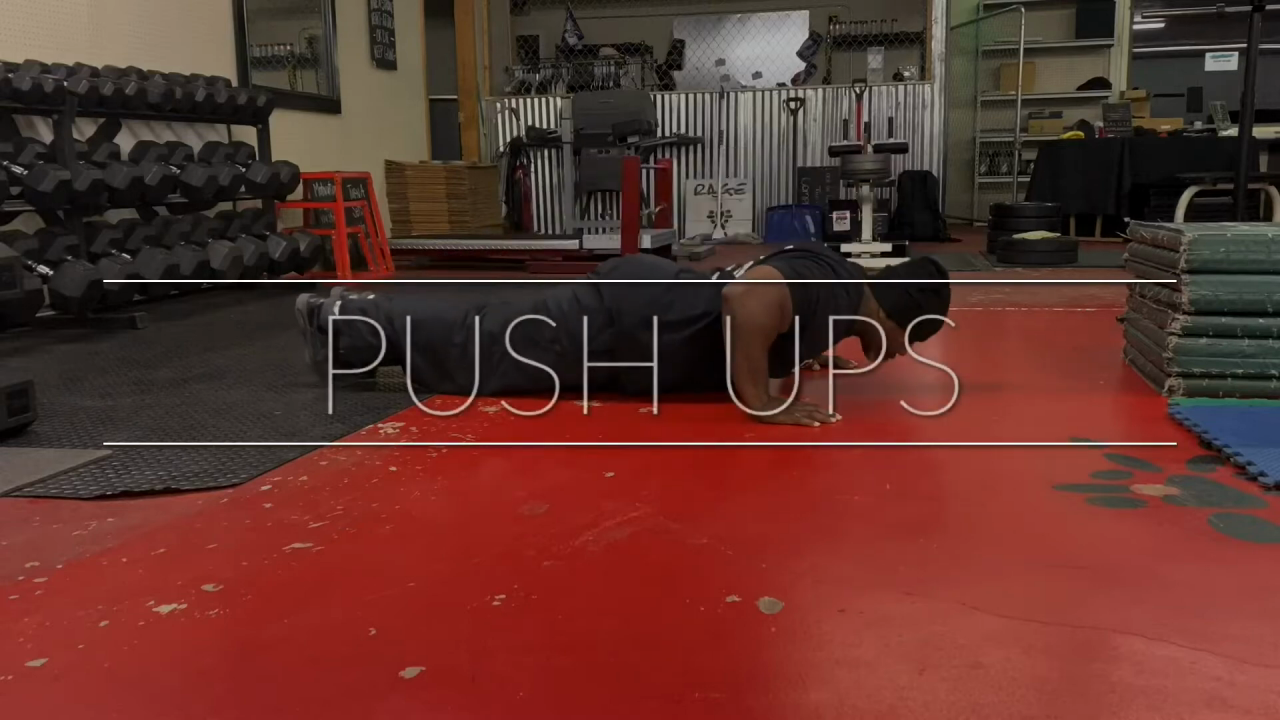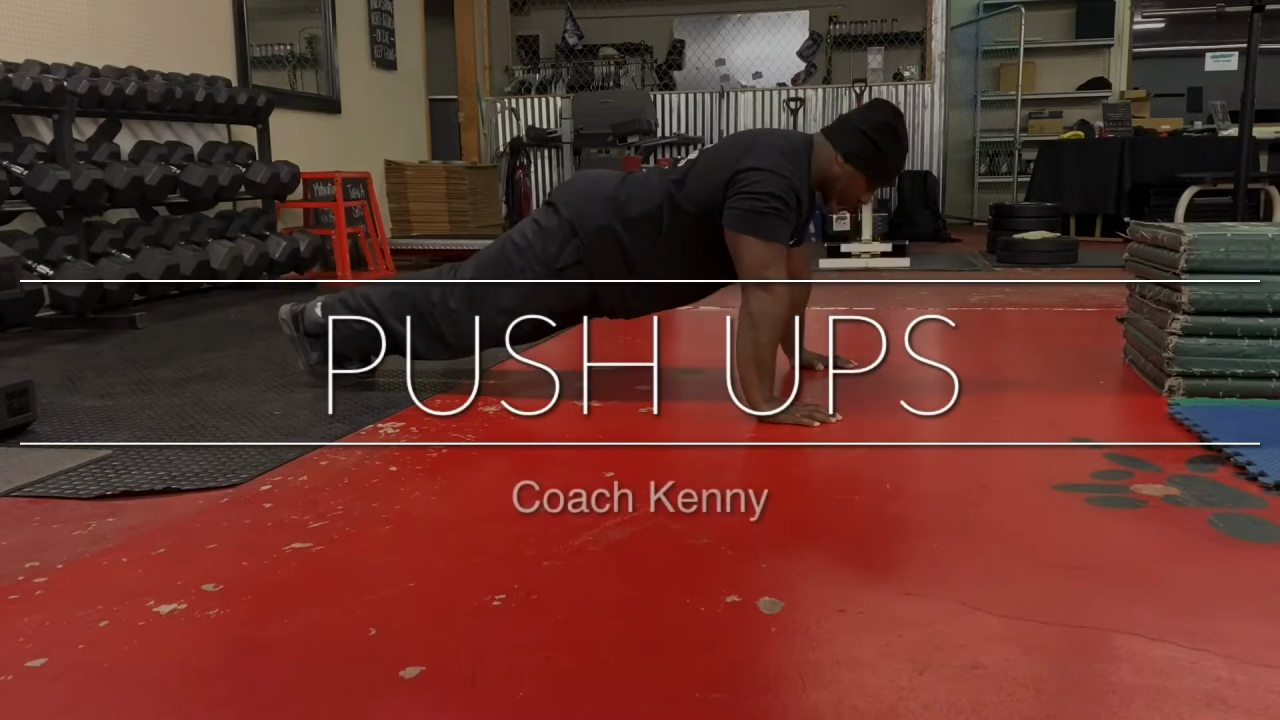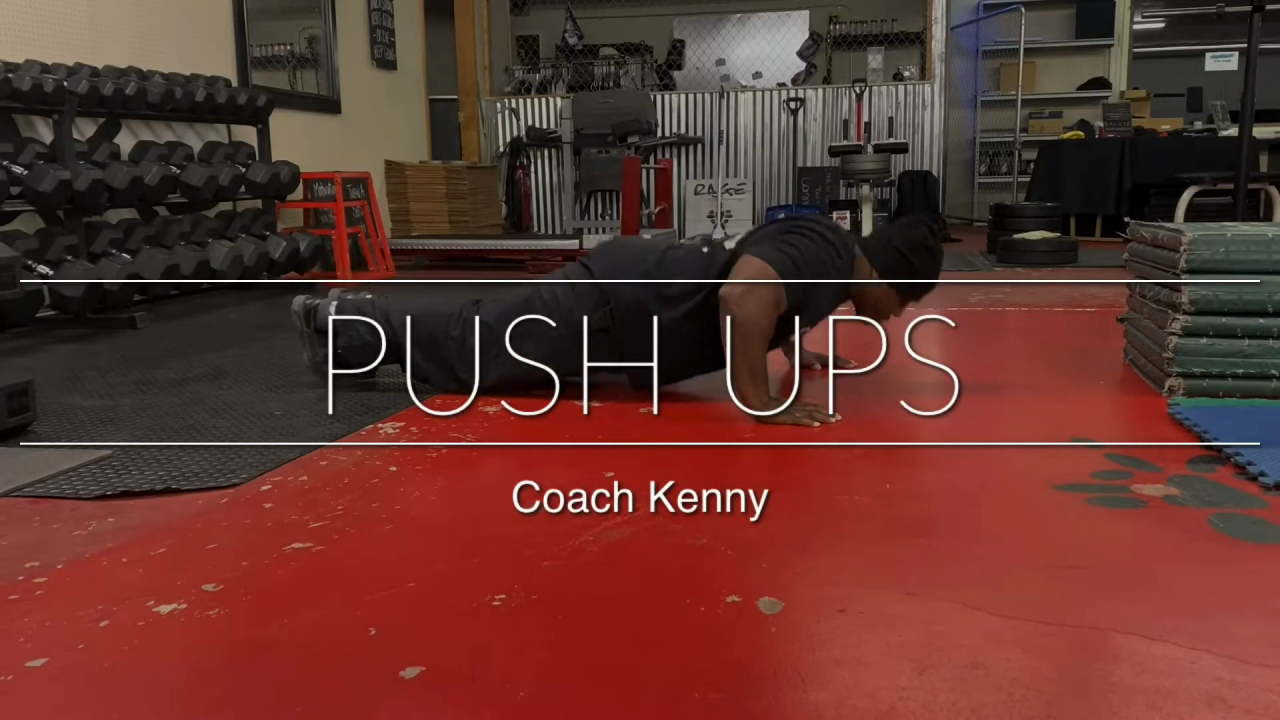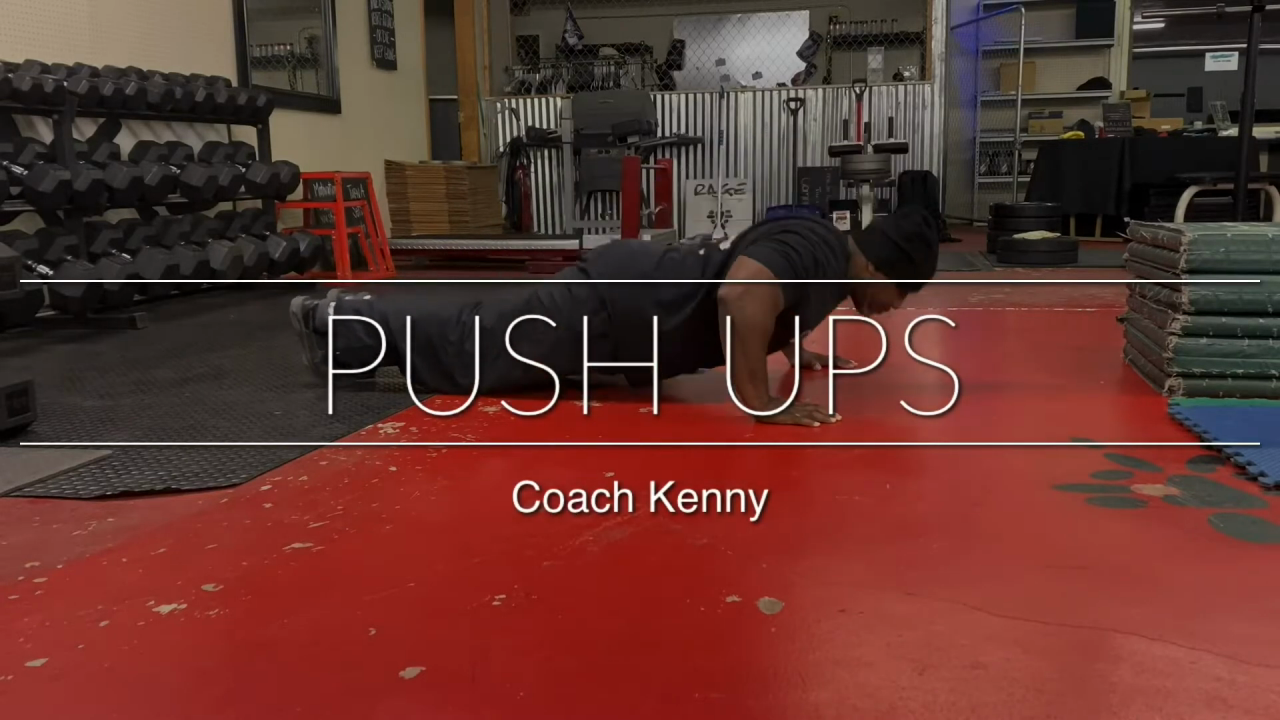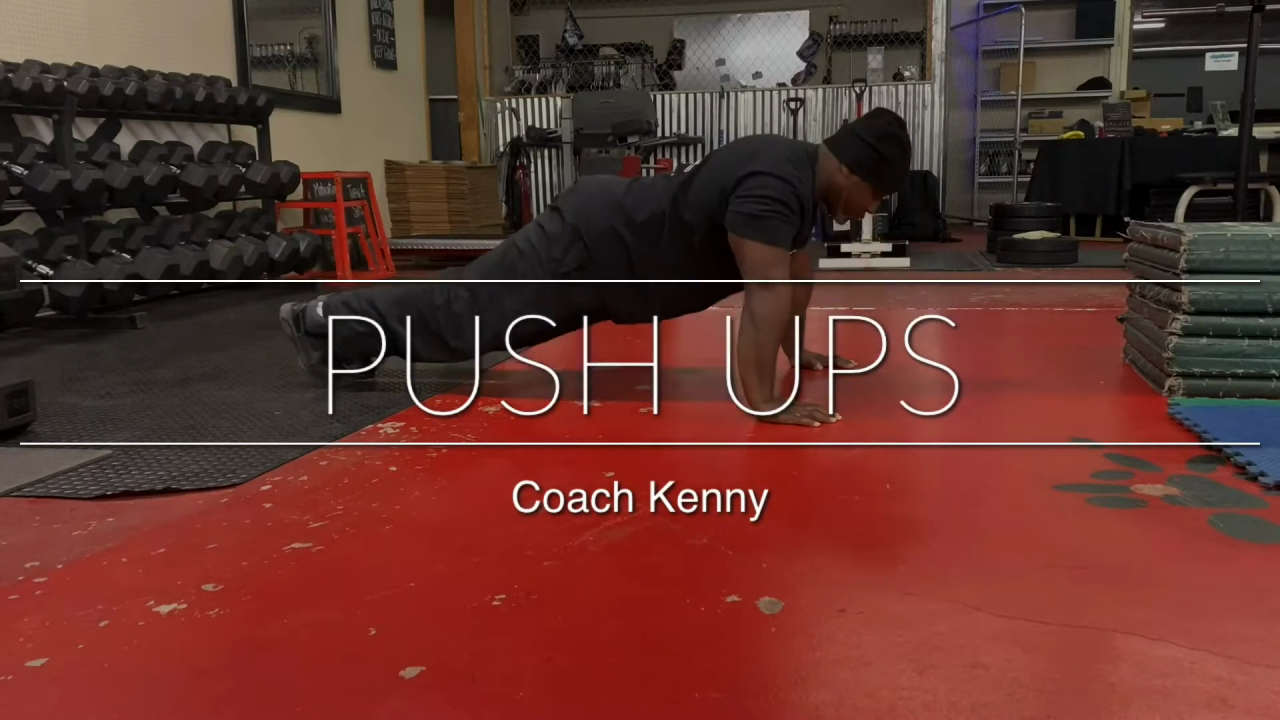
dt=1s
person 1, frame 1
left shoulder: (837, 280)
right shoulder: (835, 294)
right elbow: (743, 297)
left wrist: (798, 353)
right wrist: (759, 399)
left hip: (639, 299)
right hip: (616, 325)
left knee: (490, 327)
right knee: (473, 348)
left ankle: (360, 315)
right ankle: (339, 319)
person 1, frame 2
left shoulder: (797, 170)
right shoulder: (773, 174)
left elbow: (793, 273)
right elbow: (764, 290)
left wrist: (794, 352)
right wrist: (761, 401)
left hip: (605, 240)
right hip: (585, 240)
left knee: (466, 303)
right knee: (456, 311)
left ankle: (336, 325)
right ankle: (322, 324)
person 1, frame 3
left shoulder: (832, 253)
right shoulder: (822, 260)
right elbow: (742, 293)
left wrist: (793, 348)
right wrist: (758, 399)
left hip: (636, 286)
right hip: (615, 306)
left knee: (491, 328)
right knee: (474, 342)
left ankle: (357, 311)
right ankle: (337, 319)
person 1, frame 4
left shoulder: (827, 252)
right shoulder: (813, 255)
right elbow: (741, 298)
left wrist: (795, 350)
right wrist: (759, 400)
left hip: (634, 288)
right hip: (613, 309)
left knee: (486, 329)
right knee: (473, 345)
left ankle: (354, 311)
right ankle: (333, 320)
person 1, frame 5
left shoulder: (803, 176)
right shoulder: (778, 183)
left elbow: (795, 268)
right elbow: (767, 290)
left wrist: (796, 350)
right wrist: (762, 400)
left hip: (609, 242)
right hip: (589, 248)
left knee: (471, 308)
right knee: (459, 316)
left ankle: (341, 321)
right ankle: (326, 322)
